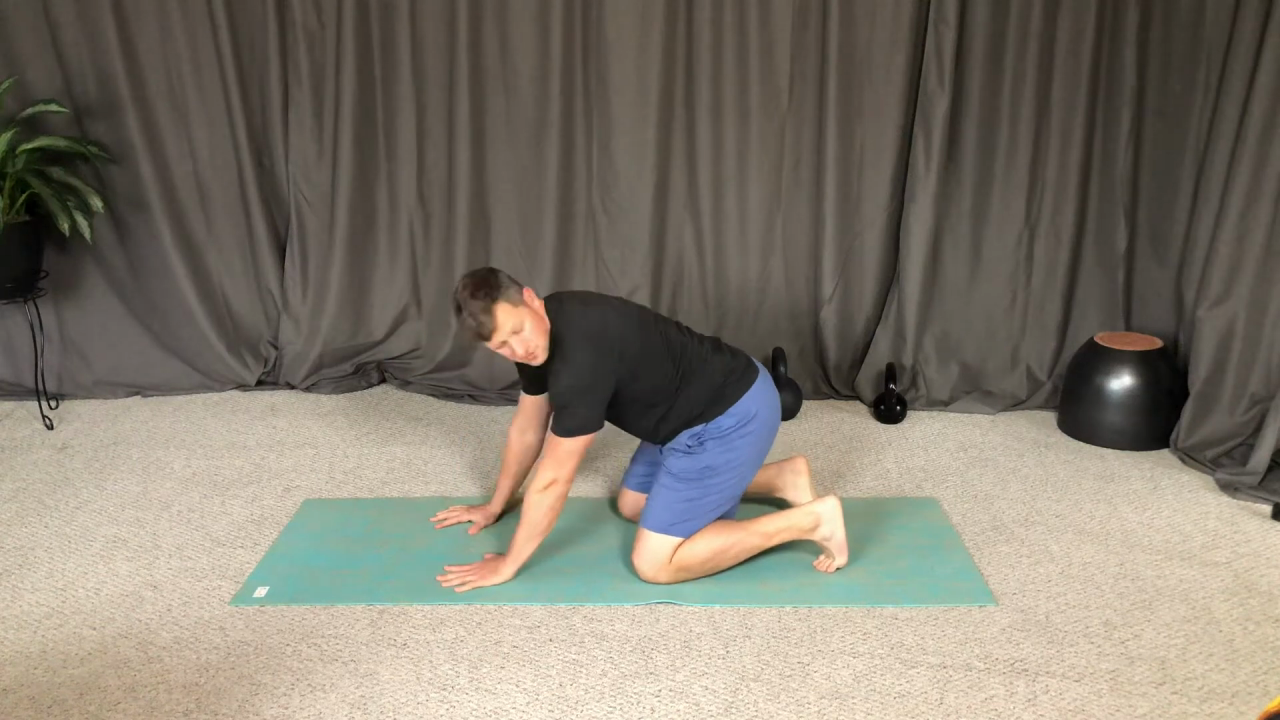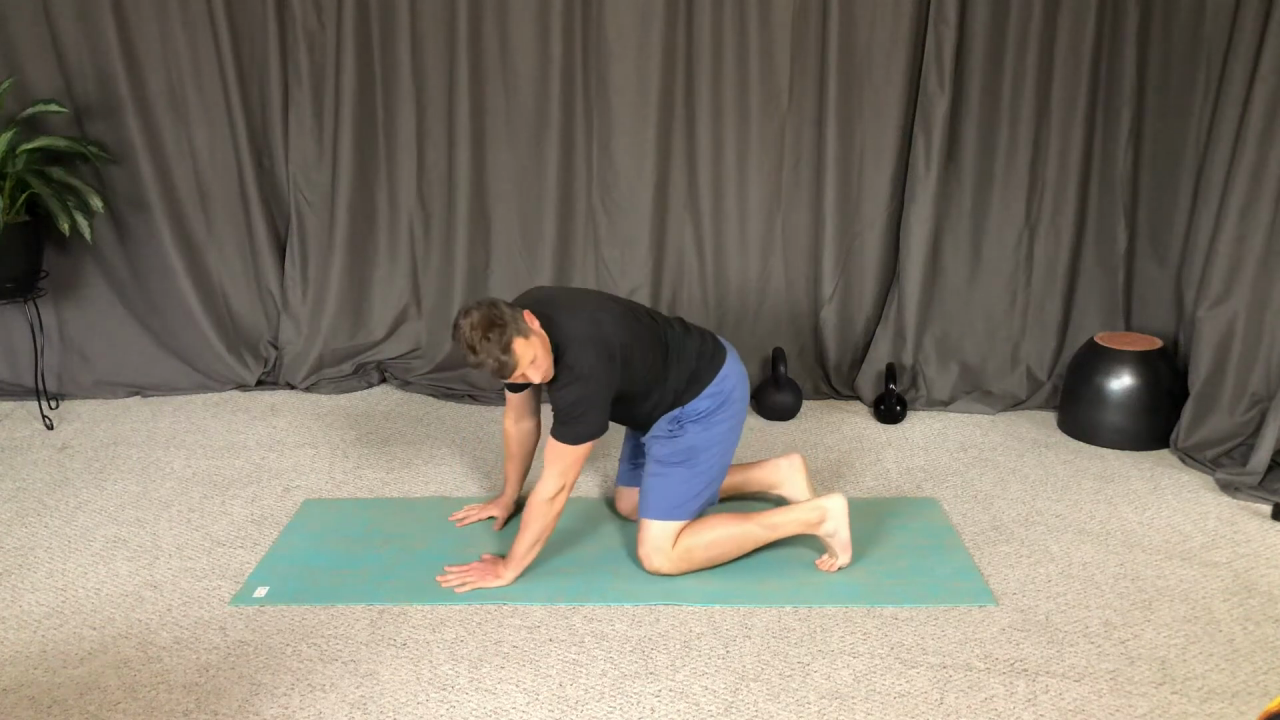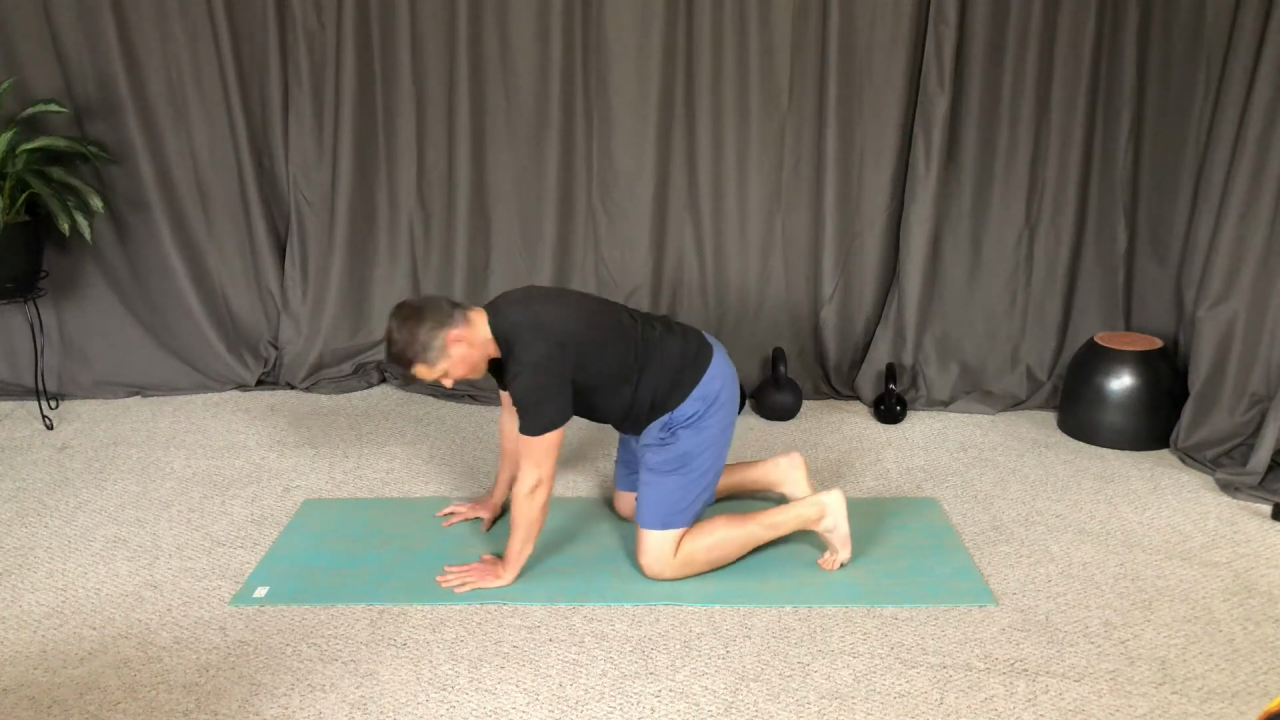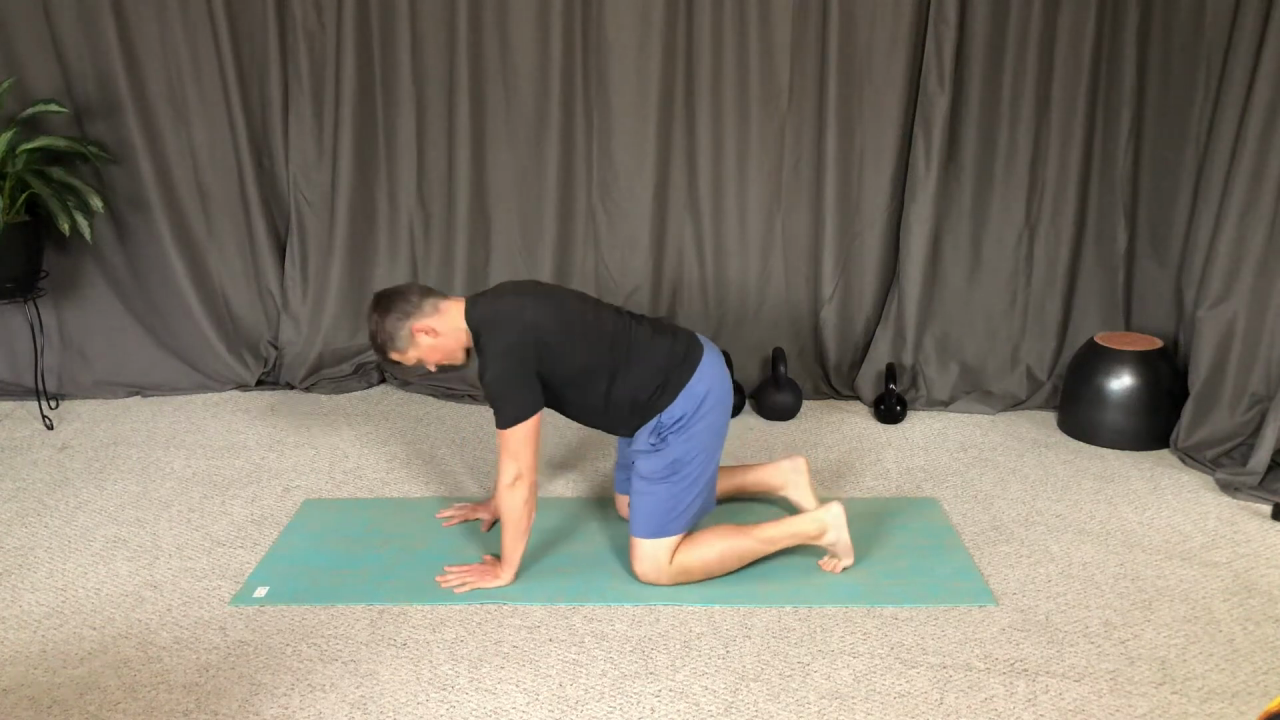
dt=0.3s
person 1, frame 1
left shoulder: (583, 357)
right shoulder: (544, 331)
left elbow: (553, 481)
right elbow: (527, 424)
left wrist: (507, 565)
right wrist: (495, 505)
left hip: (732, 415)
right hip: (703, 404)
left knee: (654, 562)
right knee: (632, 505)
left ankle: (810, 520)
right ankle: (782, 479)
person 1, frame 2
left shoulder: (583, 366)
right shoulder: (513, 336)
left elbow: (555, 486)
right elbow: (520, 418)
left wrist: (508, 568)
right wrist: (508, 496)
left hip: (707, 392)
right hip: (665, 388)
left knee: (660, 553)
right knee: (630, 503)
left ankle: (816, 514)
right ankle: (776, 474)
person 1, frame 3
left shoulder: (535, 356)
right shoulder: (489, 323)
left elbow: (535, 480)
right elbow: (515, 418)
left wrist: (506, 569)
right wrist: (495, 499)
left hip: (695, 394)
right hip: (659, 382)
left knee: (660, 559)
right knee: (630, 504)
left ankle: (814, 511)
right ankle: (776, 474)
person 1, frame 4
left shoulder: (501, 351)
right shoulder: (497, 312)
left elbow: (519, 474)
right elbow: (522, 428)
left wrist: (506, 571)
right wrist: (500, 502)
left hip: (685, 398)
right hip: (682, 373)
left knee: (654, 564)
right knee: (631, 505)
left ankle: (815, 525)
right ankle: (780, 477)
